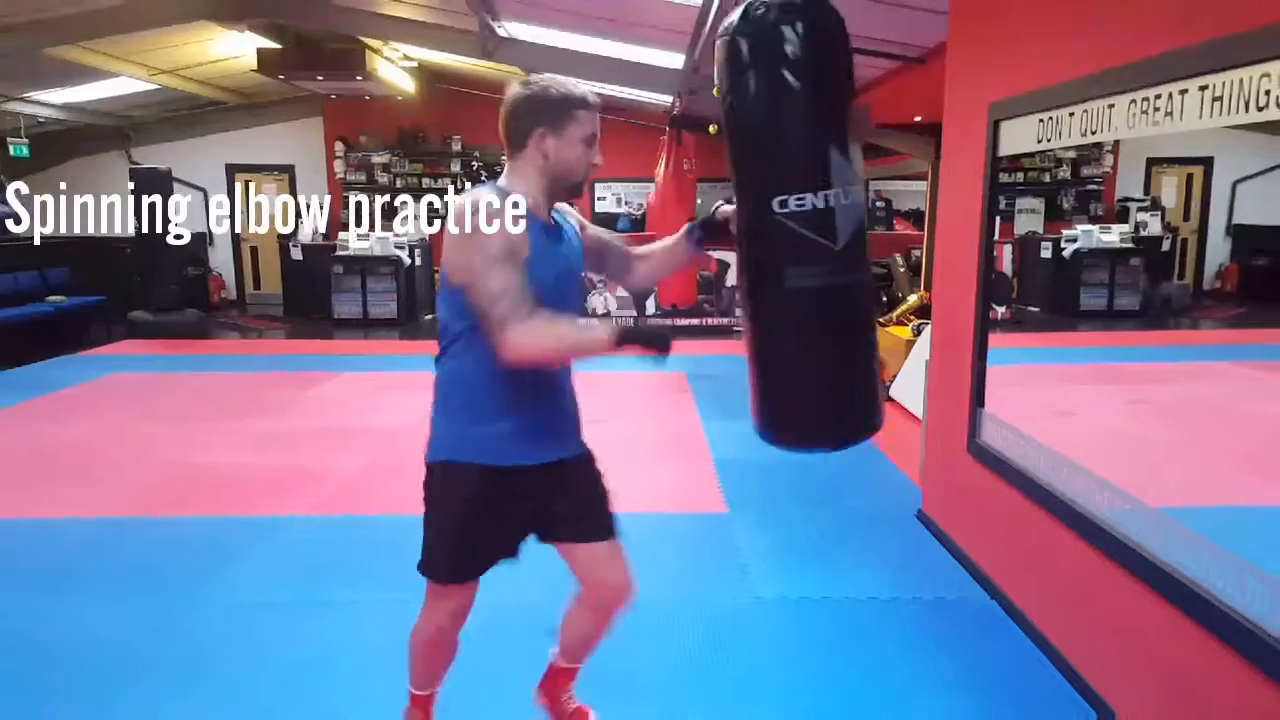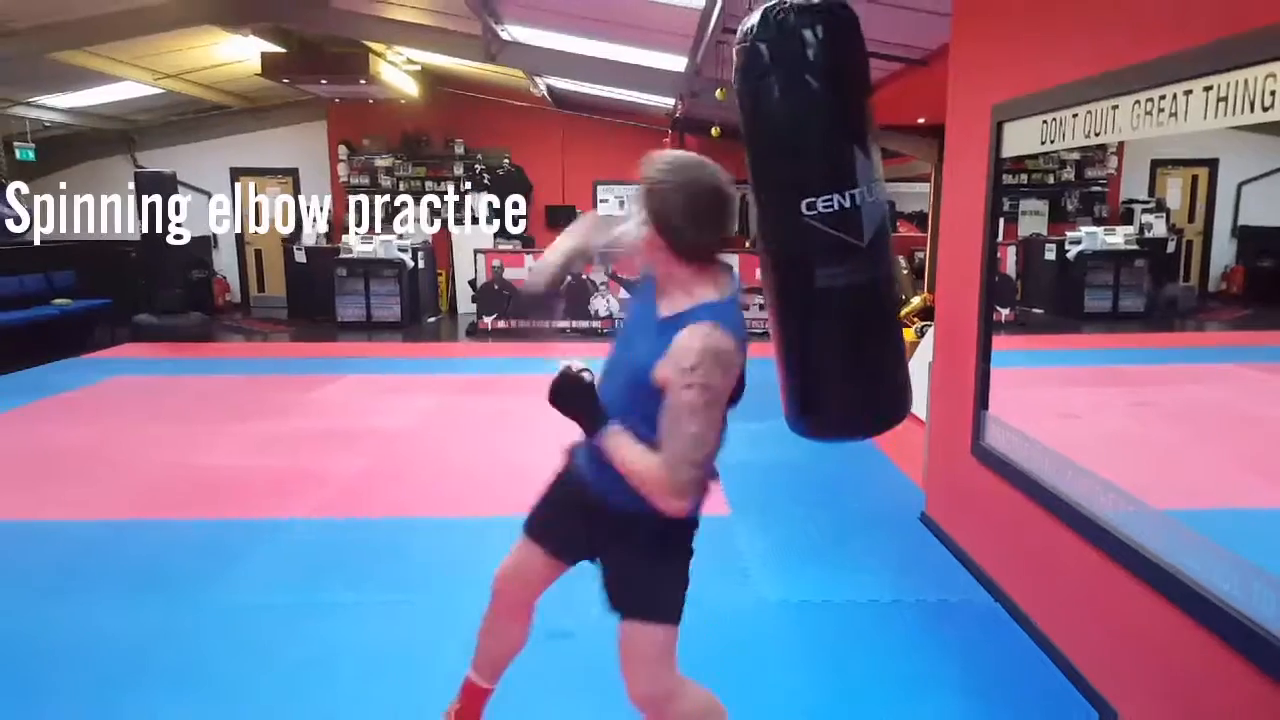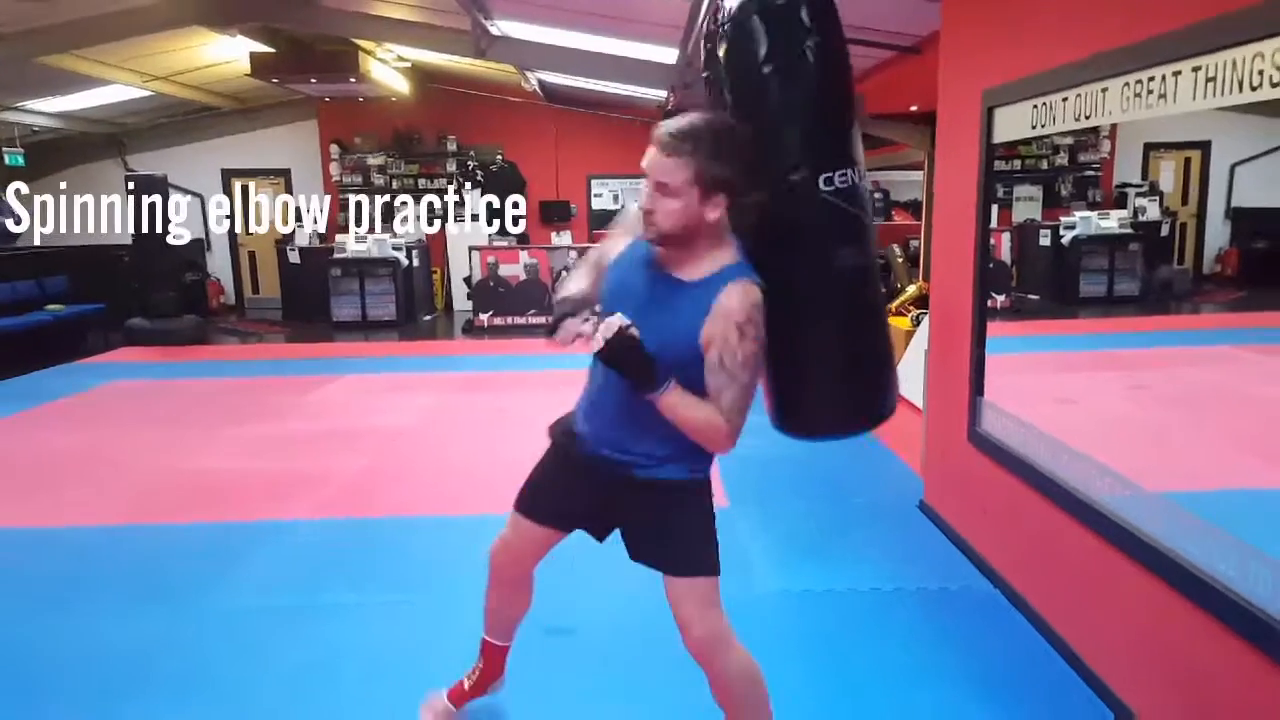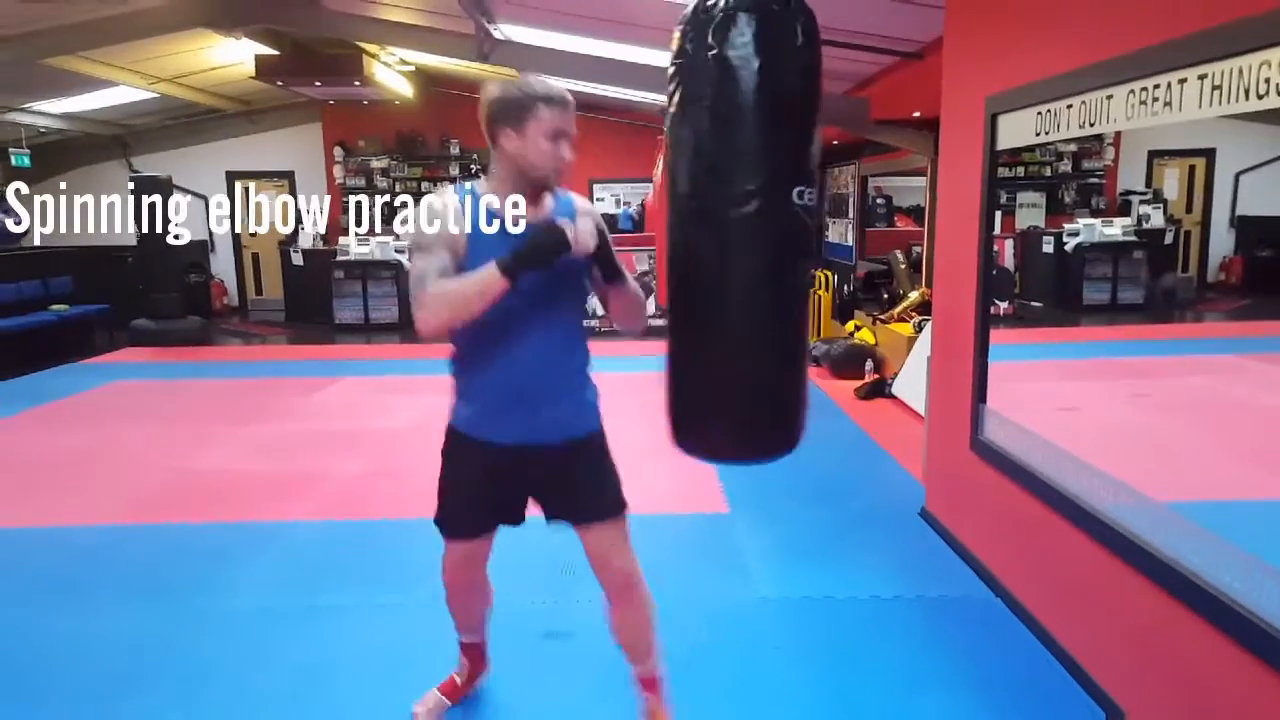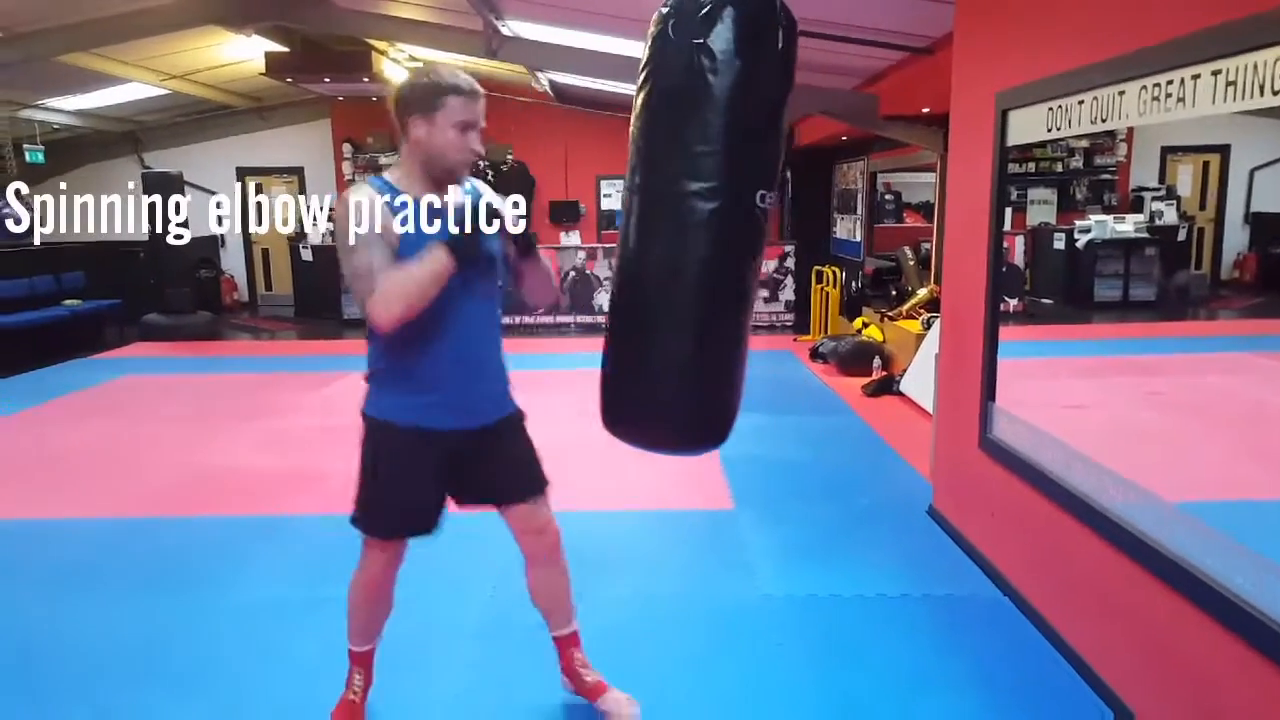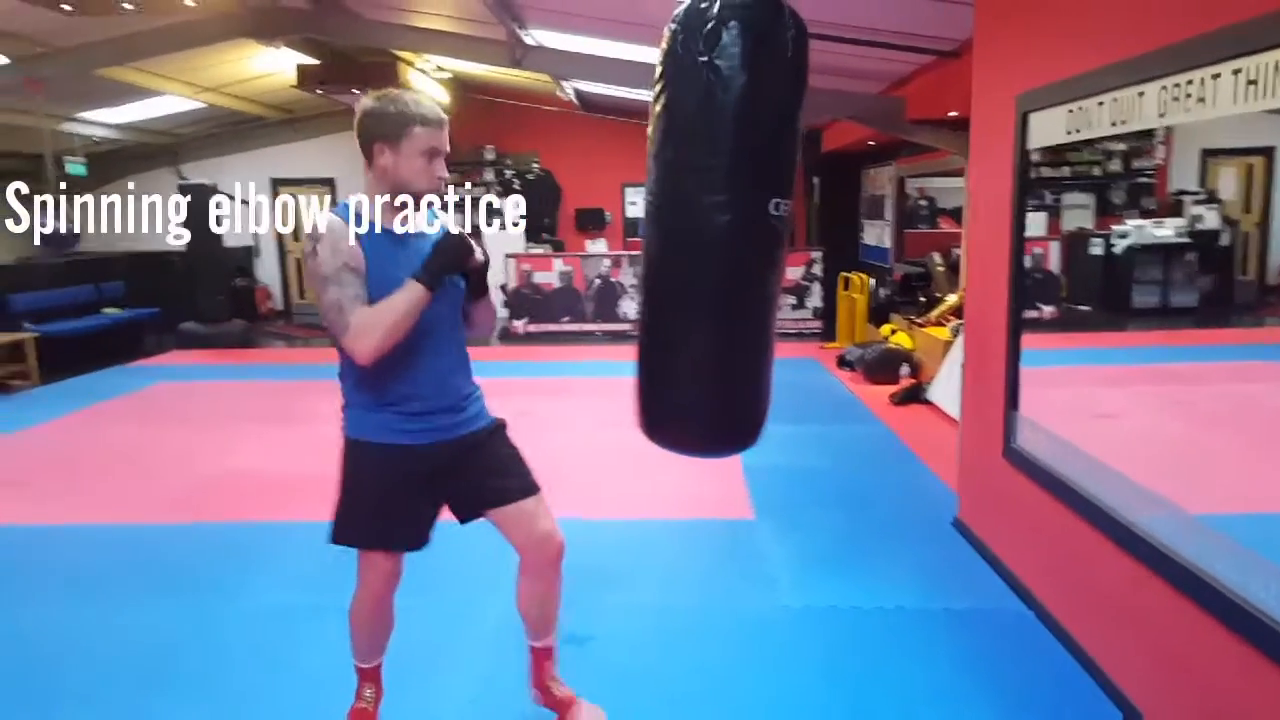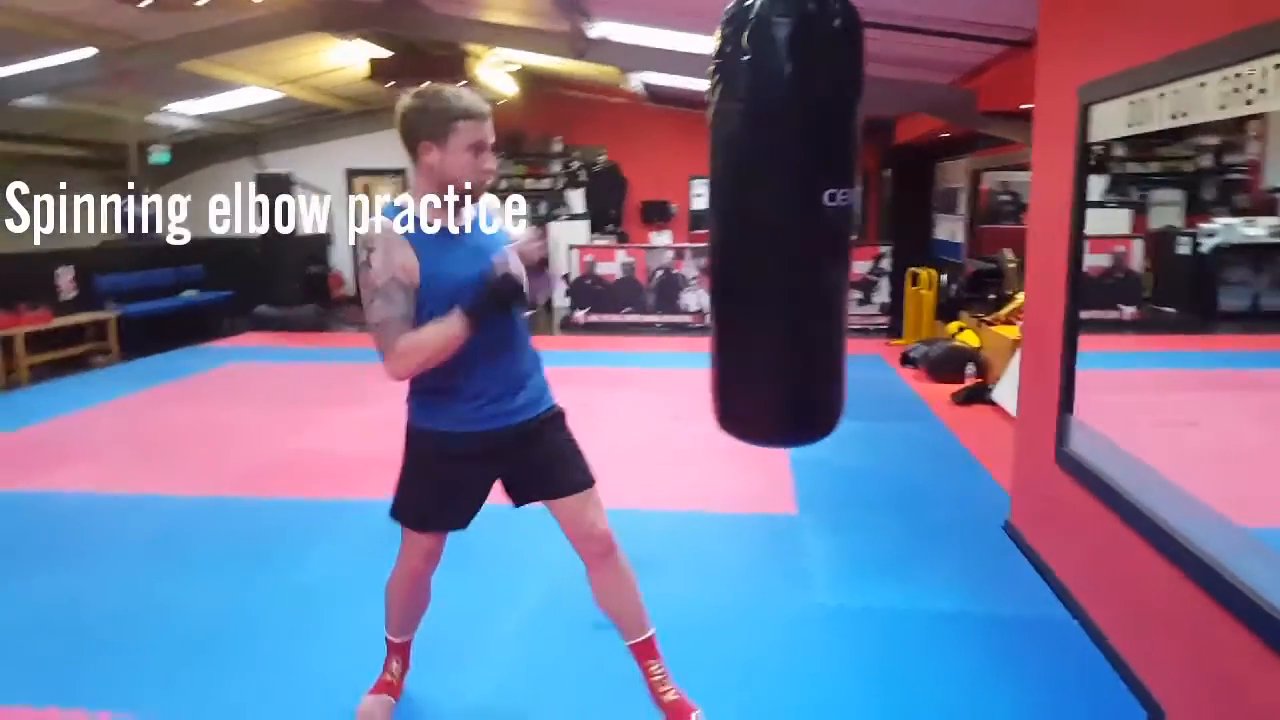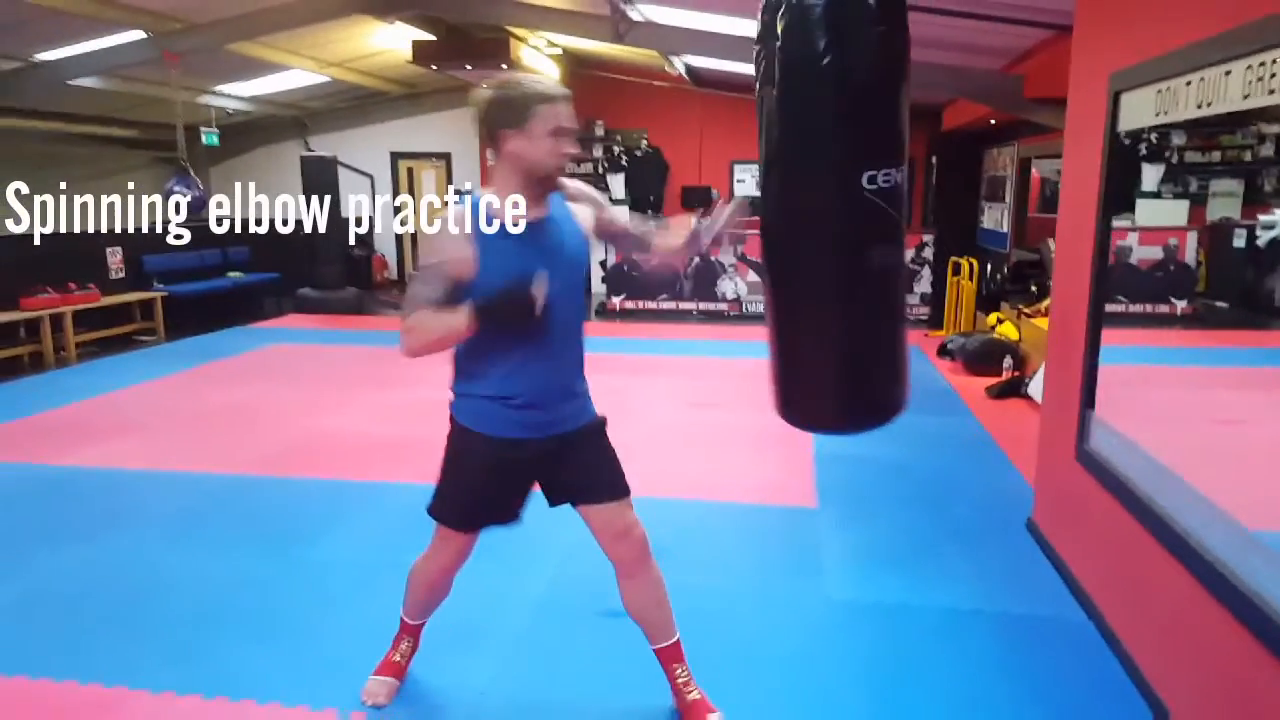
dt=0.4s
person 1, frame 1
left shoulder: (565, 221)
right shoulder: (484, 215)
left elbow: (638, 265)
right elbow: (517, 338)
left wrist: (705, 230)
right wrist: (620, 336)
left hip: (557, 448)
right hip: (476, 457)
left knee: (611, 584)
right knee: (448, 607)
person 1, frame 2
left shoulder: (702, 346)
right shoulder: (675, 270)
left elbow: (676, 494)
right elbow: (602, 227)
left wrist: (593, 421)
right wrist: (559, 255)
left hip: (651, 514)
right hip: (594, 473)
right knee: (512, 586)
person 1, frame 3
left shoulder: (735, 302)
right shoulder: (632, 232)
left elbow: (721, 433)
right elbow: (583, 287)
left wrist: (647, 376)
right wrist: (571, 308)
left hip: (668, 476)
right hip: (588, 443)
left knee: (706, 634)
right knee: (510, 556)
right ankle: (488, 670)
person 1, frame 4
left shoulder: (576, 211)
right shoulder: (448, 212)
left elbow: (634, 319)
right elbow: (430, 318)
left wrist: (609, 268)
right wrist: (517, 261)
left hip: (572, 432)
right hip: (482, 433)
left knee: (618, 570)
right knee: (462, 563)
right ankle: (471, 664)
person 1, frame 5
left shoulder: (477, 196)
right shoulder: (368, 206)
left elbow: (543, 296)
right elbow: (384, 308)
left wrist: (526, 249)
right wrist: (457, 242)
left hip: (488, 414)
right hip: (403, 422)
left knee: (542, 537)
right knee: (380, 557)
person 1, frame 6
left shoulder: (441, 224)
right shoulder: (335, 238)
left elbow: (478, 329)
right elbow: (363, 343)
left wrist: (477, 285)
right wrist: (430, 274)
left hip: (468, 426)
right hip: (385, 442)
left knee: (545, 544)
right knee: (378, 578)
person 1, frame 7
right shoulder: (389, 241)
right elbow: (397, 357)
left wrist: (531, 271)
right wrist: (477, 307)
left hip: (529, 414)
right hip: (445, 431)
left knee: (597, 538)
right knee: (418, 556)
right ankle: (394, 667)
person 1, frame 8
left shoulder: (575, 203)
right shoulder: (459, 232)
left elbow: (653, 241)
right elbow: (414, 336)
left wrist: (708, 229)
right wrist: (484, 313)
left hip: (571, 423)
right hip: (487, 428)
left knee: (630, 548)
right knee: (447, 550)
right ankle: (403, 646)
